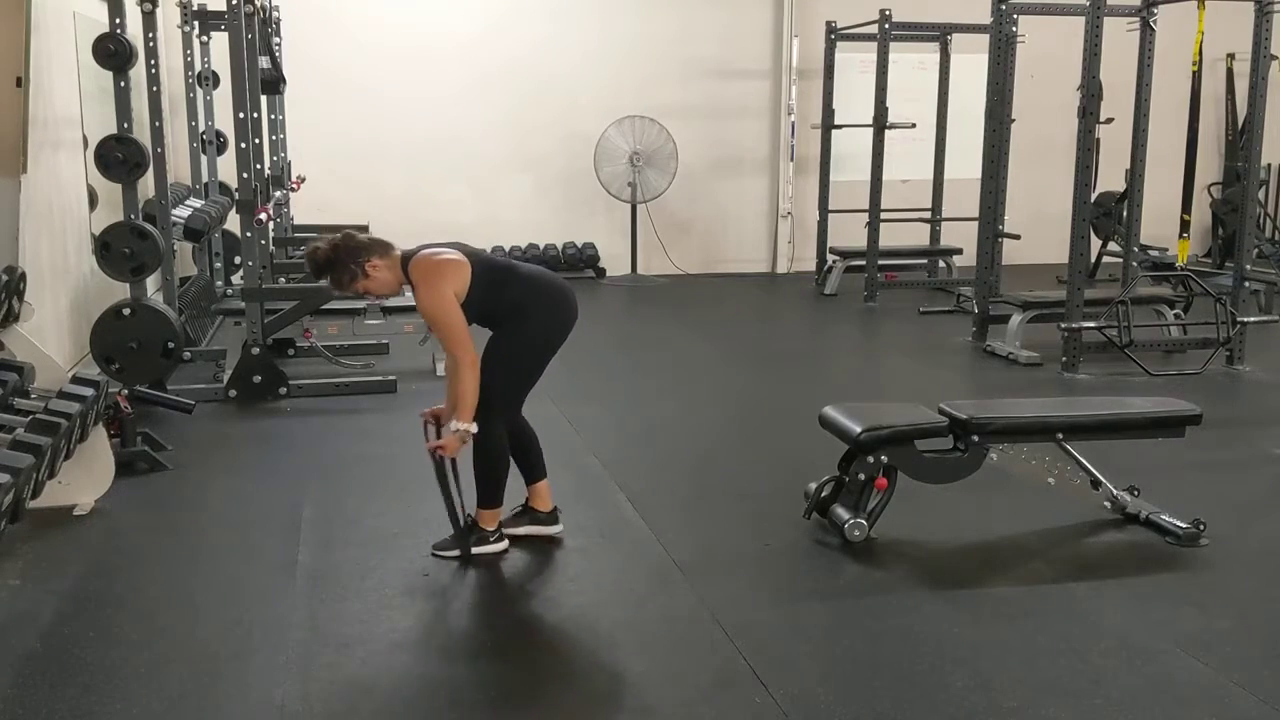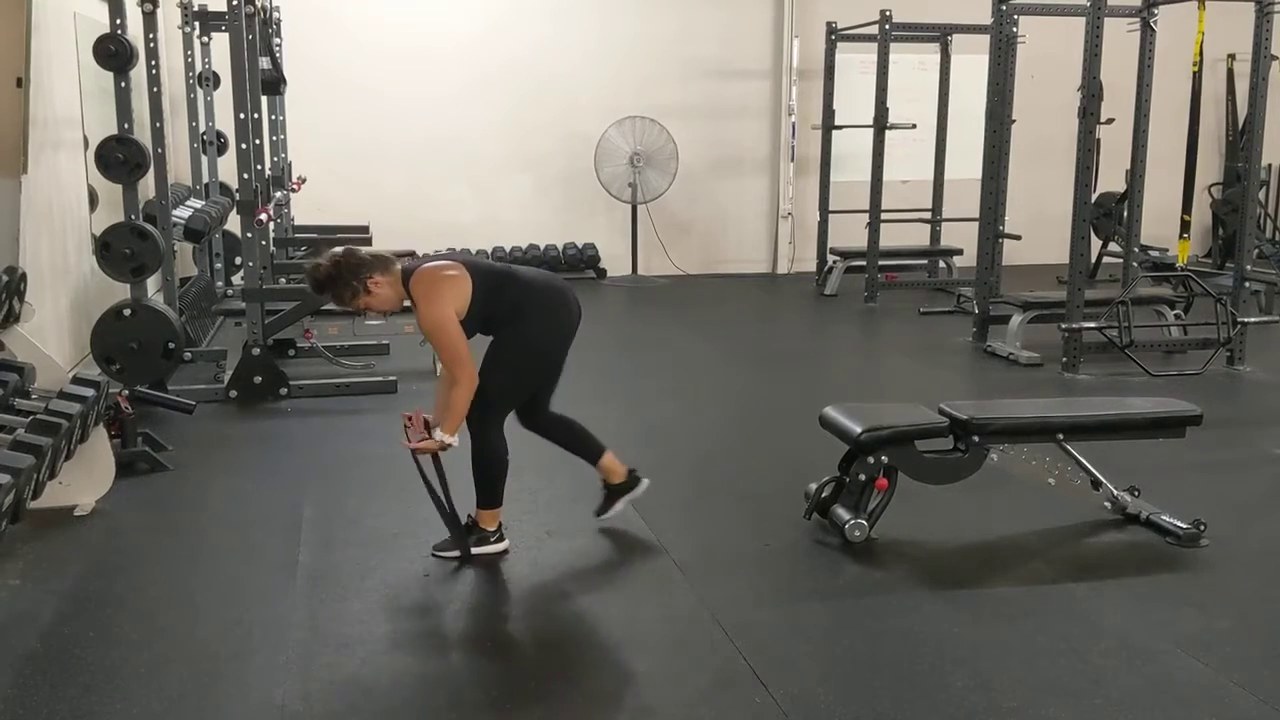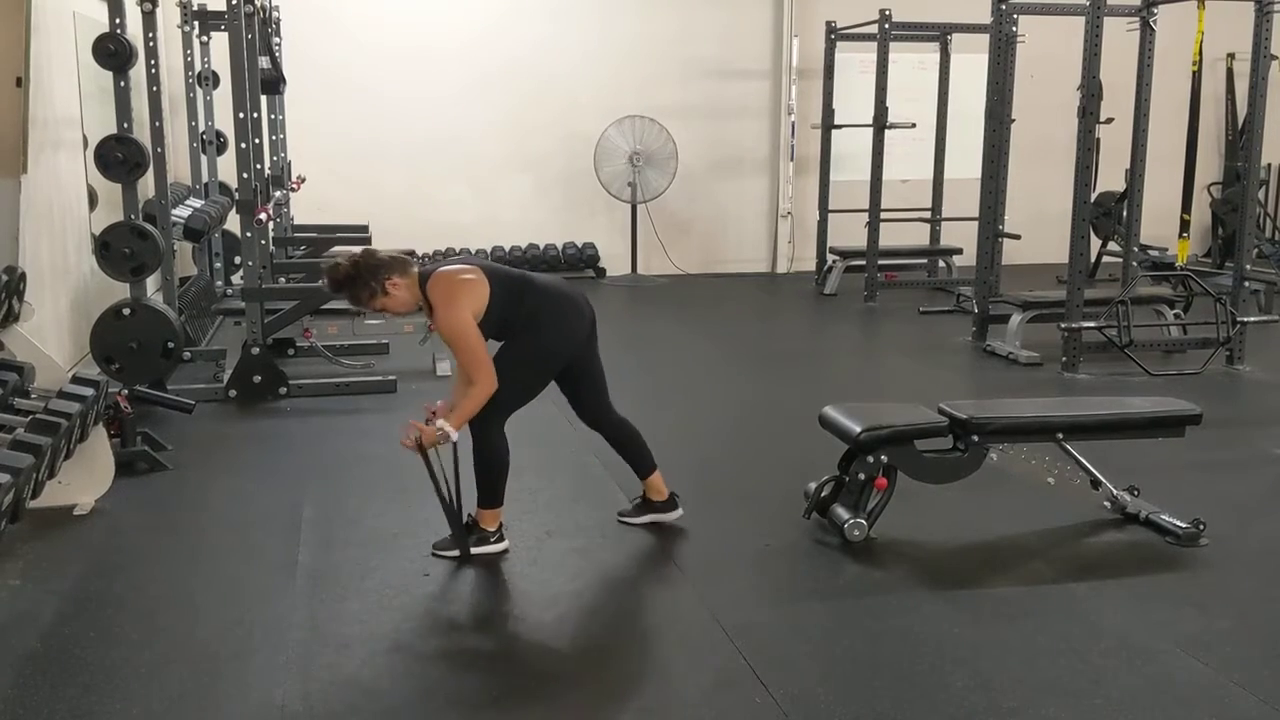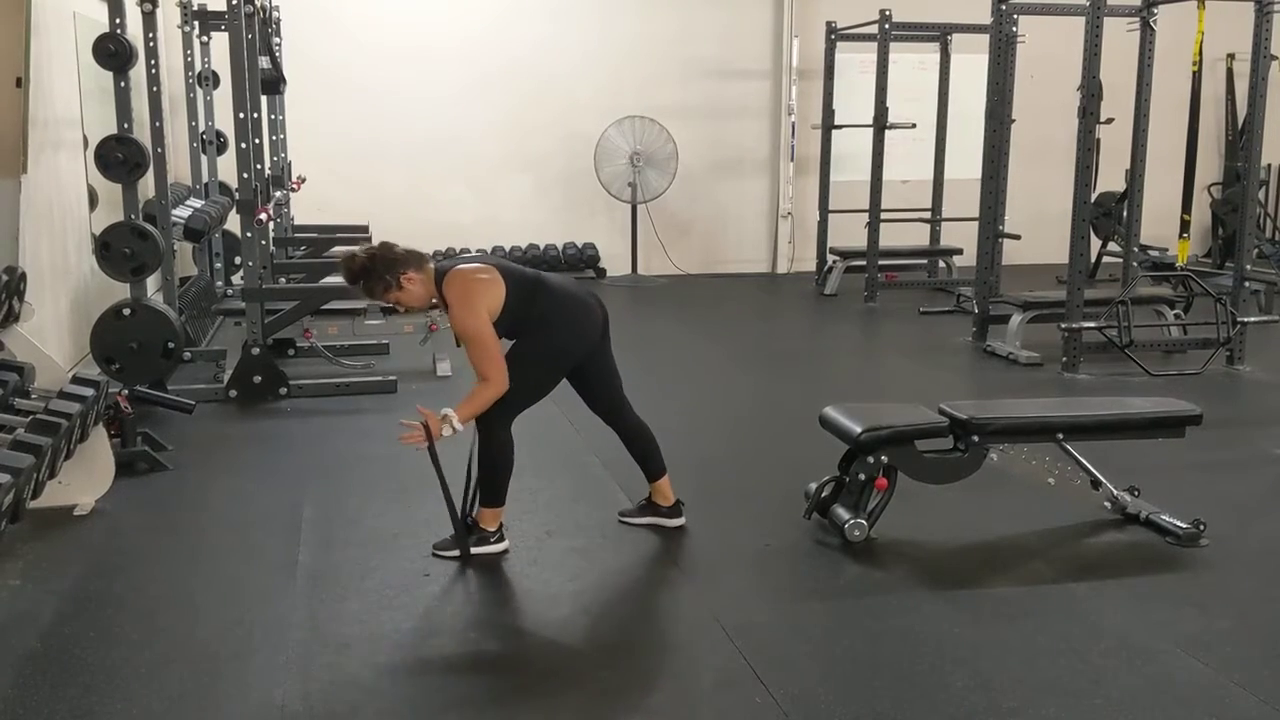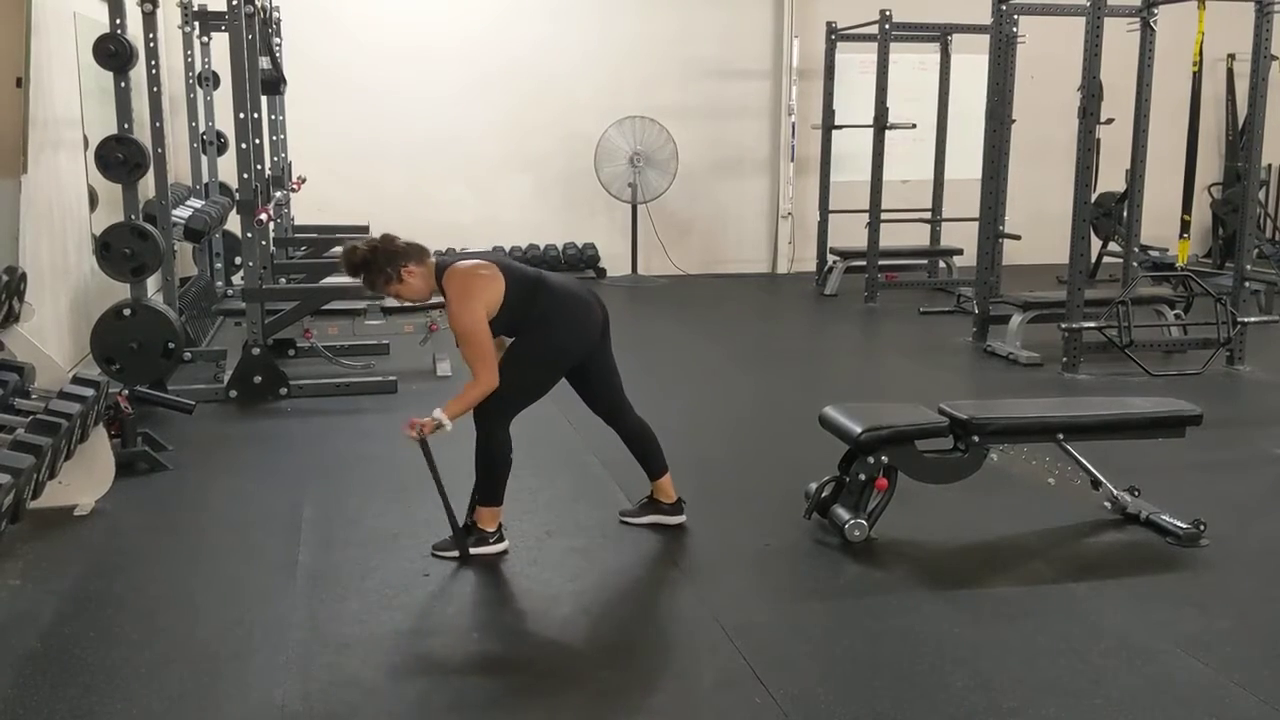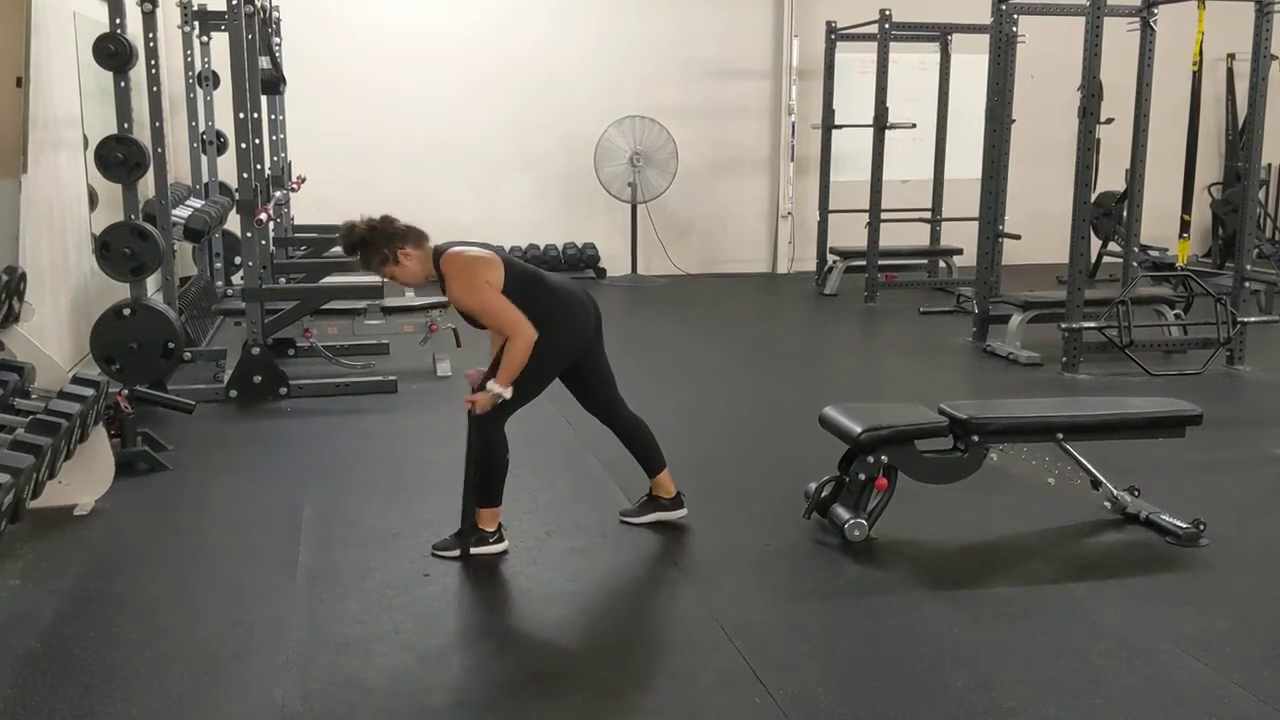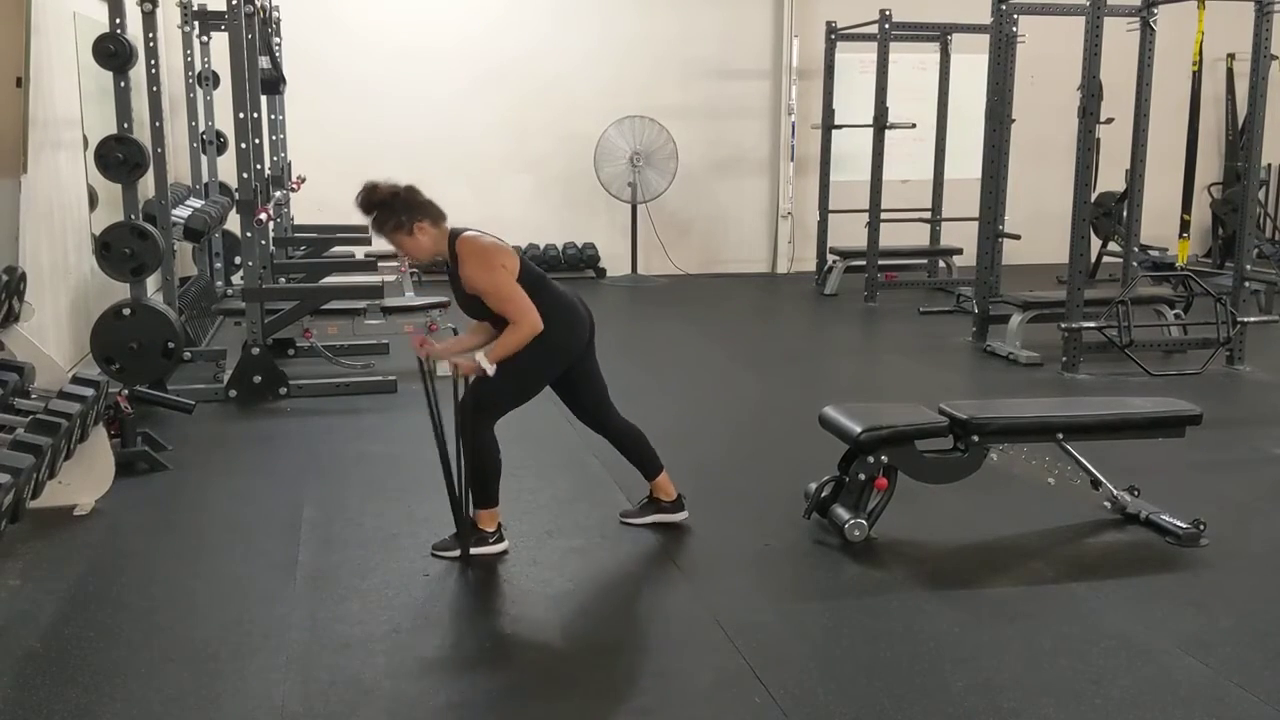
dt=0.2s
person 1, frame 1
left shoulder: (429, 282)
right shoulder: (422, 266)
left elbow: (467, 362)
right elbow: (456, 352)
left wrist: (460, 429)
right wrist: (451, 409)
left hip: (540, 312)
right hip: (546, 304)
left knee: (489, 414)
right knee: (500, 411)
left ankle: (488, 529)
right ankle: (542, 509)
person 1, frame 2
left shoulder: (431, 299)
right shoulder: (422, 276)
left elbow: (466, 378)
right elbow: (455, 363)
left wrist: (444, 436)
right wrist: (437, 417)
left hip: (543, 317)
right hip: (557, 305)
left knee: (485, 419)
right knee: (533, 413)
left ankle: (488, 530)
right ankle: (621, 479)
person 1, frame 3
left shoulder: (446, 303)
right shoulder: (438, 281)
left elbow: (486, 381)
right elbow: (472, 361)
left wrist: (445, 429)
right wrist: (449, 408)
left hip: (554, 326)
right hip: (571, 311)
left knee: (486, 418)
right knee: (597, 411)
left ankle: (488, 529)
right ankle: (659, 498)
person 1, frame 4
left shoulder: (462, 301)
right shoulder: (452, 277)
left elbow: (497, 381)
right elbow: (487, 351)
left wrist: (448, 422)
right wrist: (468, 406)
left hip: (564, 328)
right hip: (584, 311)
left knee: (493, 416)
right knee: (615, 409)
left ankle: (488, 530)
right ankle: (665, 502)
person 1, frame 5
left shoulder: (461, 296)
right shoulder: (454, 272)
left elbow: (486, 379)
right elbow: (494, 338)
left wrist: (438, 420)
left hip: (563, 327)
right hip: (584, 311)
left knee: (491, 415)
right knee: (615, 409)
left ankle: (487, 530)
right ankle: (667, 500)
person 1, frame 6
left shoulder: (460, 278)
right shoulder: (453, 259)
left elbow: (524, 334)
left wrist: (495, 389)
right wrist: (492, 376)
left hip: (560, 326)
right hip: (577, 311)
left knee: (487, 415)
right knee: (609, 407)
left ankle: (487, 531)
right ankle: (666, 495)
person 1, frame 7
left shoulder: (473, 260)
right shoulder: (460, 249)
left elbow: (529, 322)
right elbow: (496, 322)
left wrist: (481, 361)
right wrist: (447, 348)
left hip: (557, 333)
right hip: (572, 324)
left knee: (475, 415)
right knee: (600, 415)
left ankle: (487, 531)
right ankle: (667, 497)
